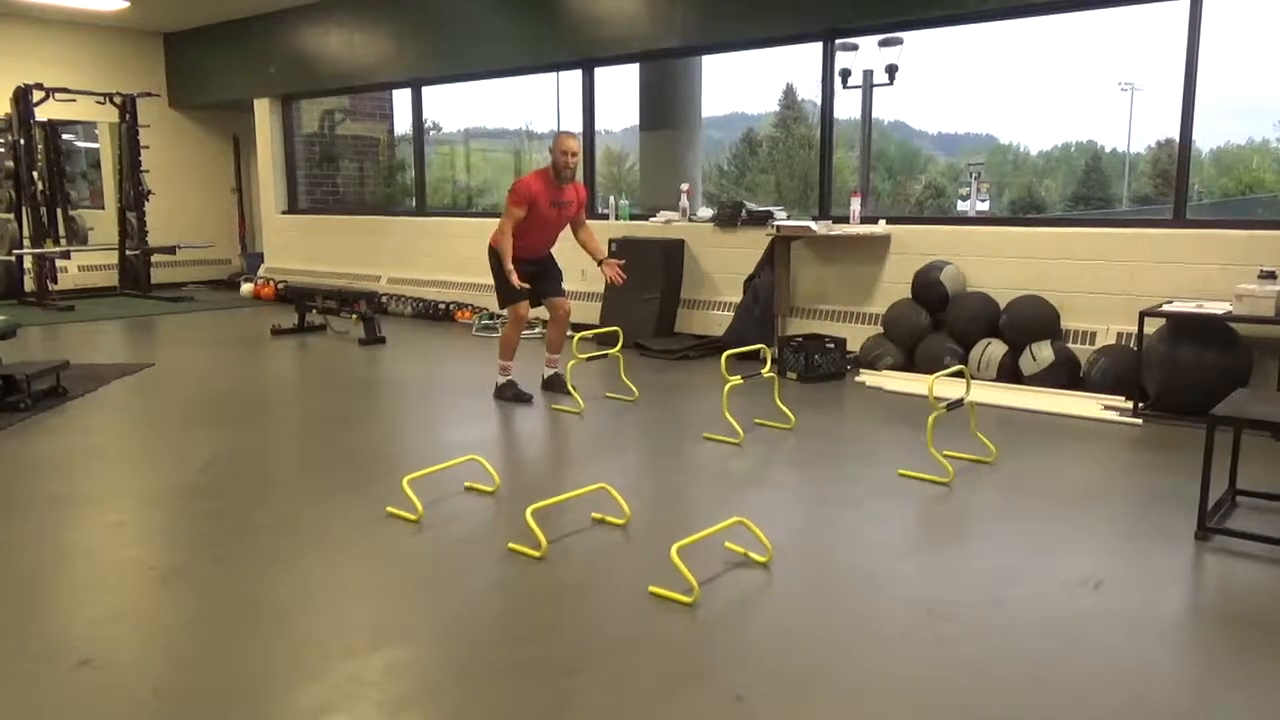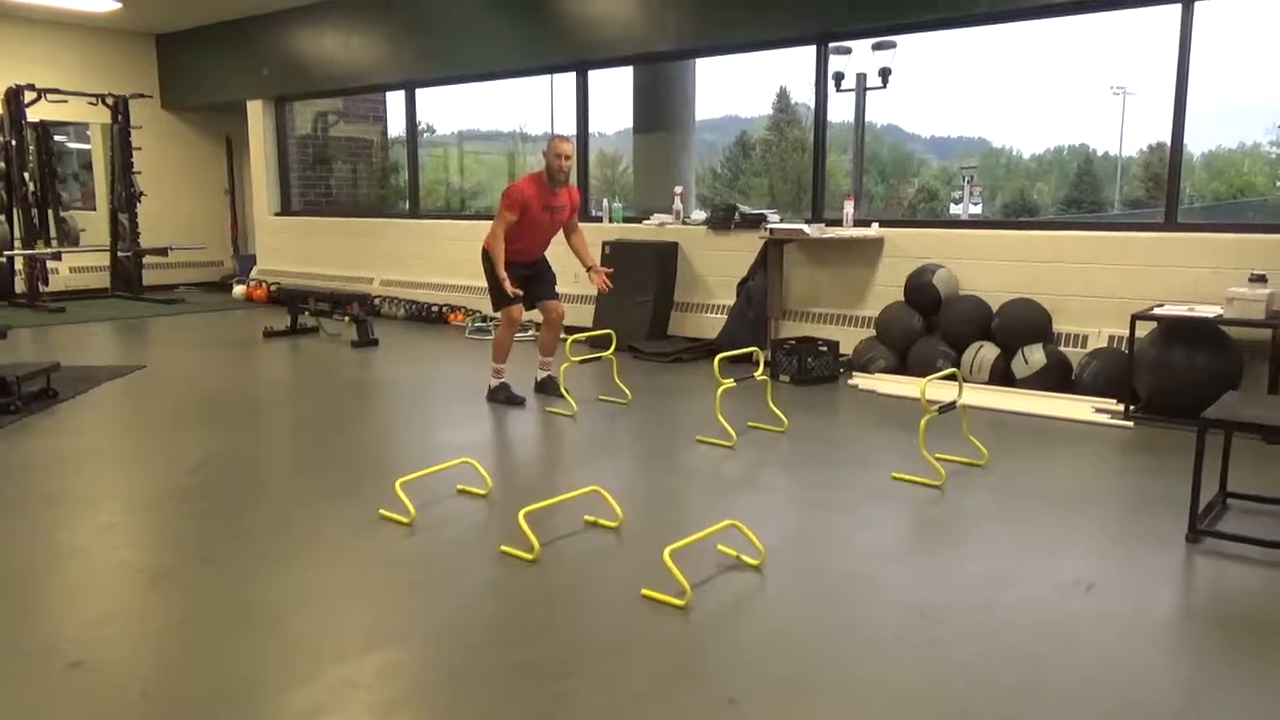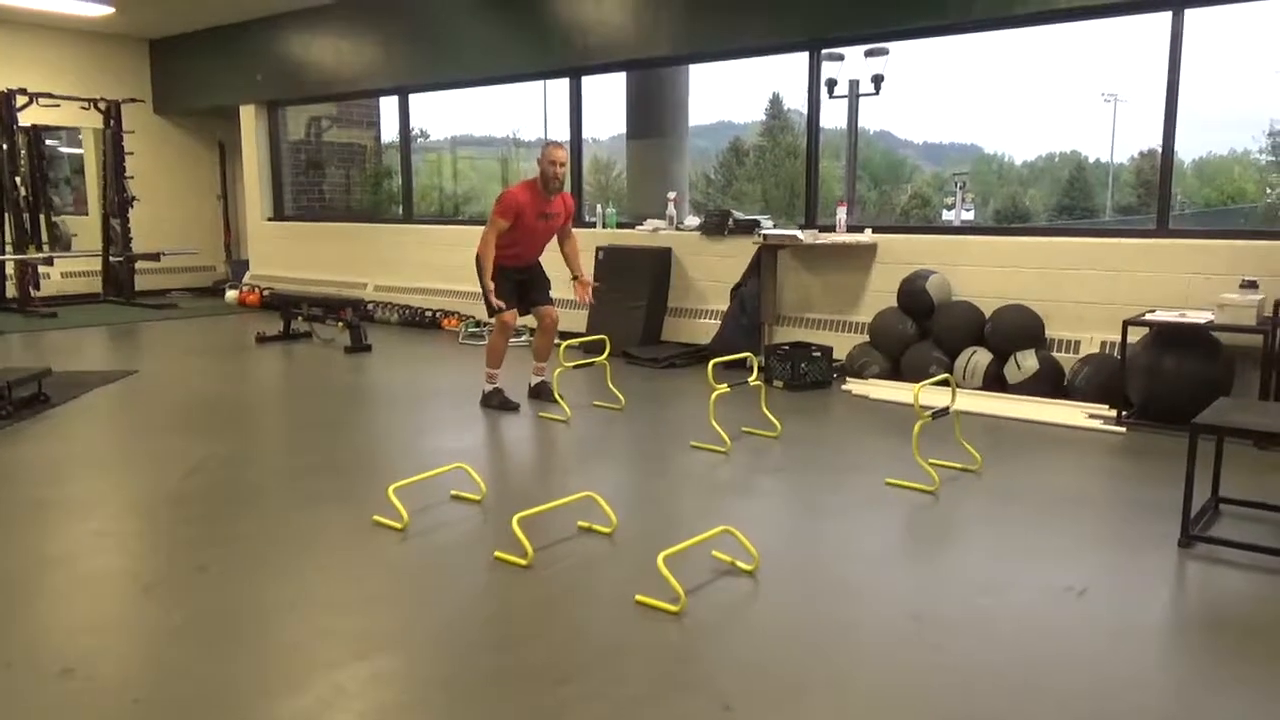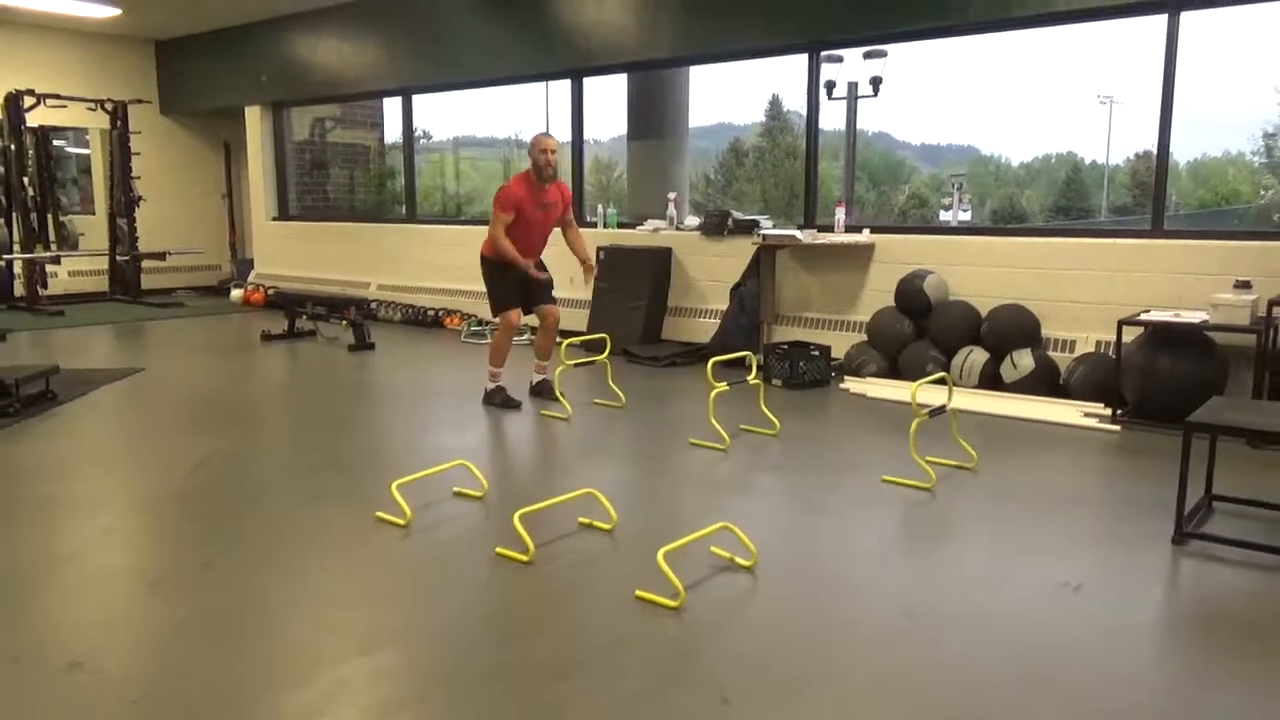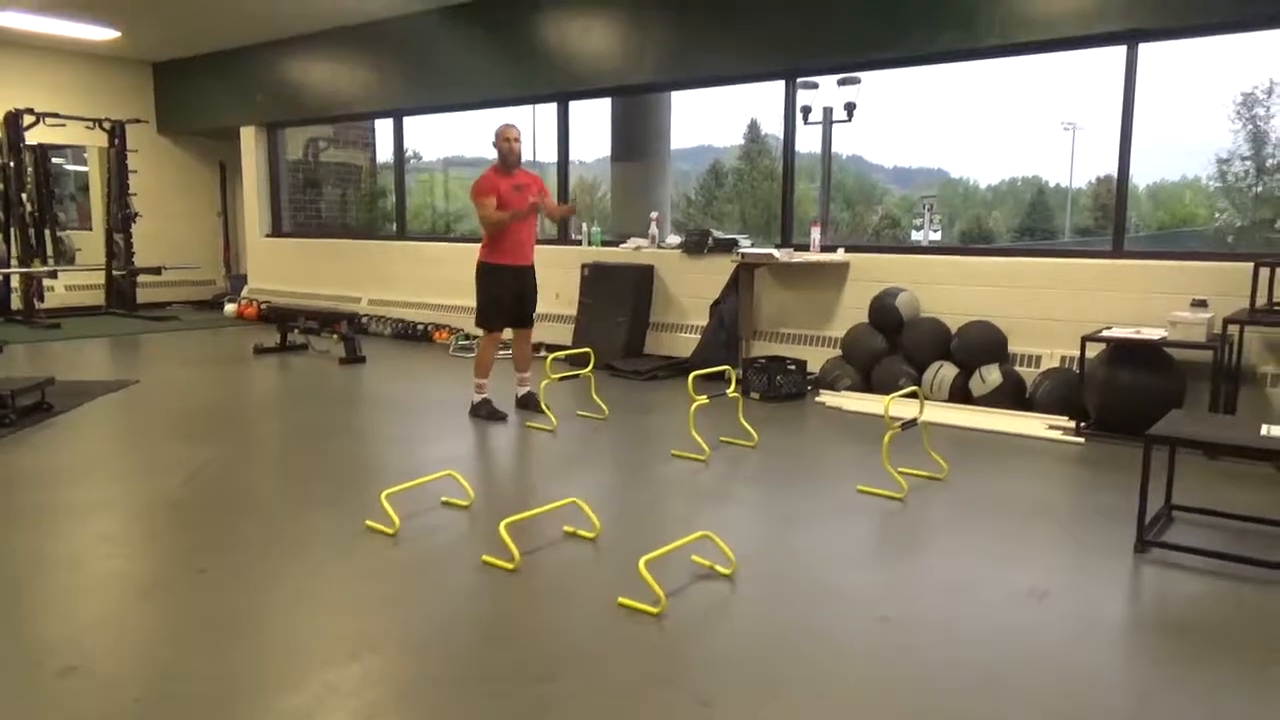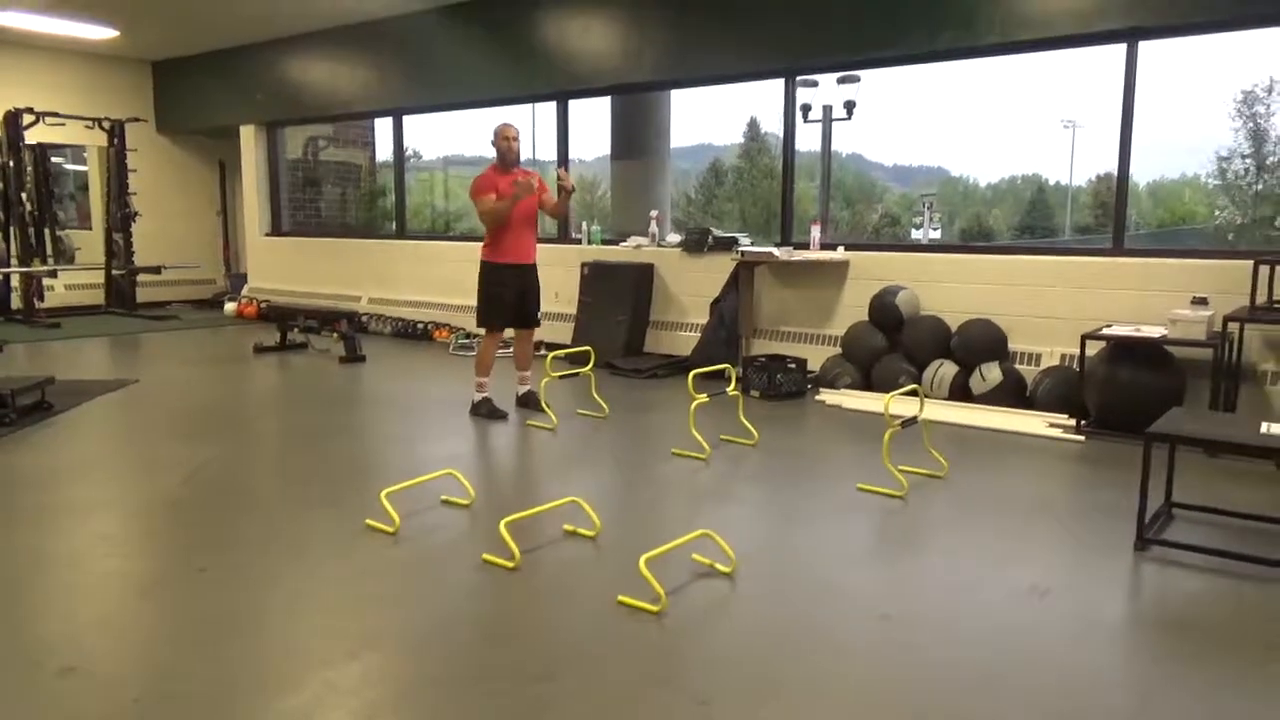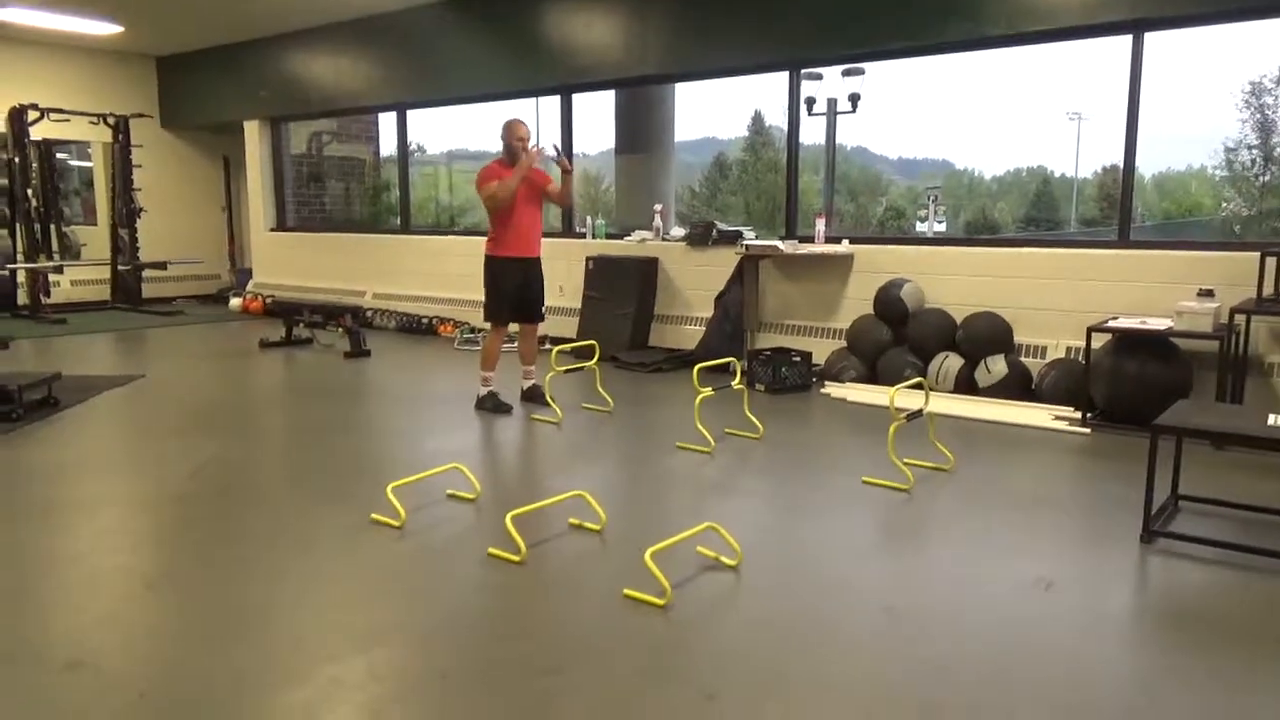
dt=0.3s
person 1, frame 1
left shoulder: (578, 192)
right shoulder: (528, 186)
left elbow: (581, 228)
right elbow: (505, 228)
left wrist: (602, 260)
right wrist: (508, 267)
left hip: (540, 256)
right hip: (508, 254)
left knee: (562, 310)
right knee: (519, 313)
left ankle: (551, 374)
right ankle: (503, 382)
person 1, frame 2
left shoulder: (571, 196)
right shoulder: (521, 190)
left elbow: (573, 232)
right elbow: (497, 232)
left wrist: (591, 267)
right wrist: (501, 273)
left hip: (534, 259)
right hip: (503, 257)
left knee: (555, 313)
right knee: (513, 315)
left ankle: (544, 376)
right ankle: (496, 384)
person 1, frame 3
left shoulder: (566, 202)
right shoulder: (515, 197)
left elbow: (567, 238)
right elbow: (489, 237)
left wrist: (578, 276)
right wrist: (487, 281)
left hip: (529, 265)
right hip: (499, 264)
left knee: (550, 318)
right knee: (507, 321)
left ankle: (538, 382)
right ankle: (490, 389)
person 1, frame 4
left shoulder: (562, 192)
right shoulder: (512, 191)
left elbow: (569, 227)
right elbow: (496, 235)
left wrist: (585, 259)
right wrist: (521, 264)
left hip: (533, 263)
right hip: (499, 262)
left knee: (551, 317)
right knee: (510, 321)
left ankle: (540, 380)
right ankle: (493, 387)
person 1, frame 5
left shoulder: (533, 180)
right shoulder: (487, 181)
left elbow: (553, 212)
right elbow: (488, 221)
left wrist: (569, 210)
right wrist: (521, 211)
left hip: (525, 268)
right hip: (495, 268)
left knee: (524, 333)
right knee: (492, 334)
left ankle: (524, 392)
right ankle: (479, 399)
person 1, frame 6
left shoulder: (532, 179)
right shoulder: (485, 180)
left elbow: (557, 213)
right elbow: (488, 218)
left wrist: (566, 193)
right wrist: (516, 196)
left hip: (527, 266)
right hip: (497, 267)
left knee: (527, 331)
right knee: (494, 332)
left ankle: (524, 391)
right ankle: (480, 398)
person 1, frame 7
left shoulder: (538, 173)
right shoulder: (490, 172)
left elbow: (563, 201)
right elbow: (495, 201)
left wrist: (567, 172)
right wrist: (521, 169)
left hip: (532, 260)
right hip: (502, 260)
left knee: (531, 325)
right knee: (499, 326)
left ankle: (529, 385)
right ankle: (485, 392)
